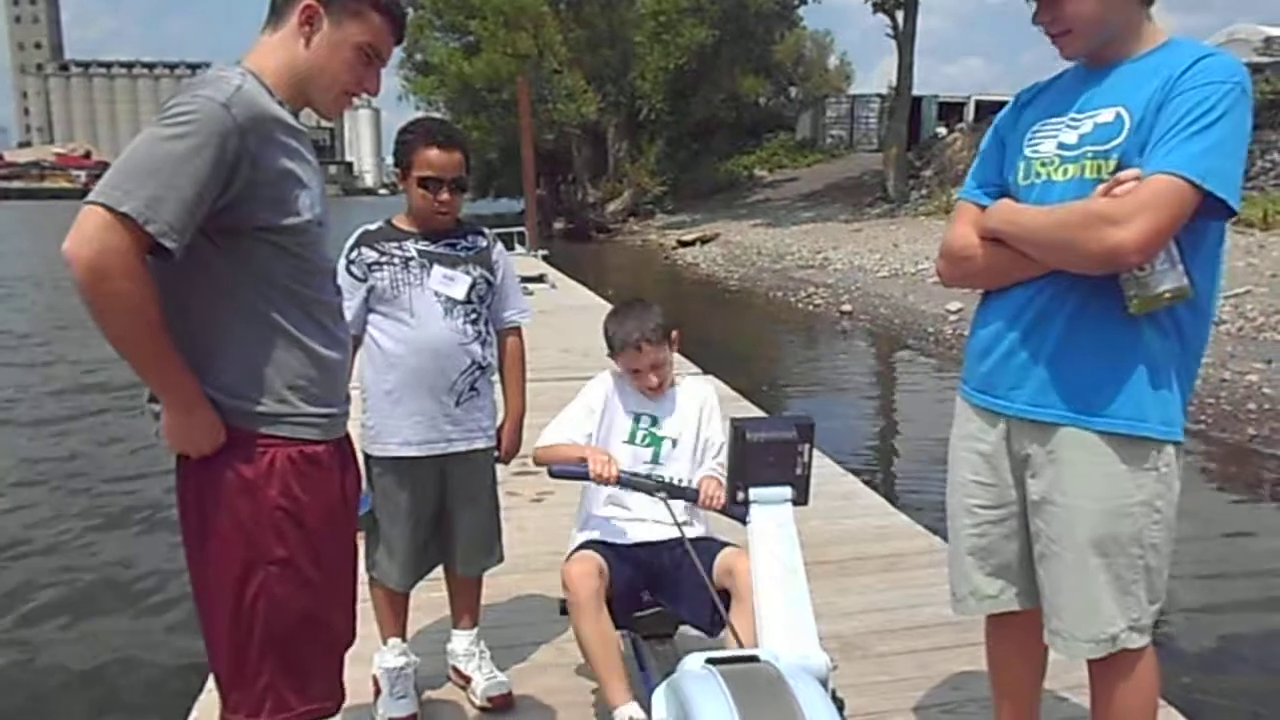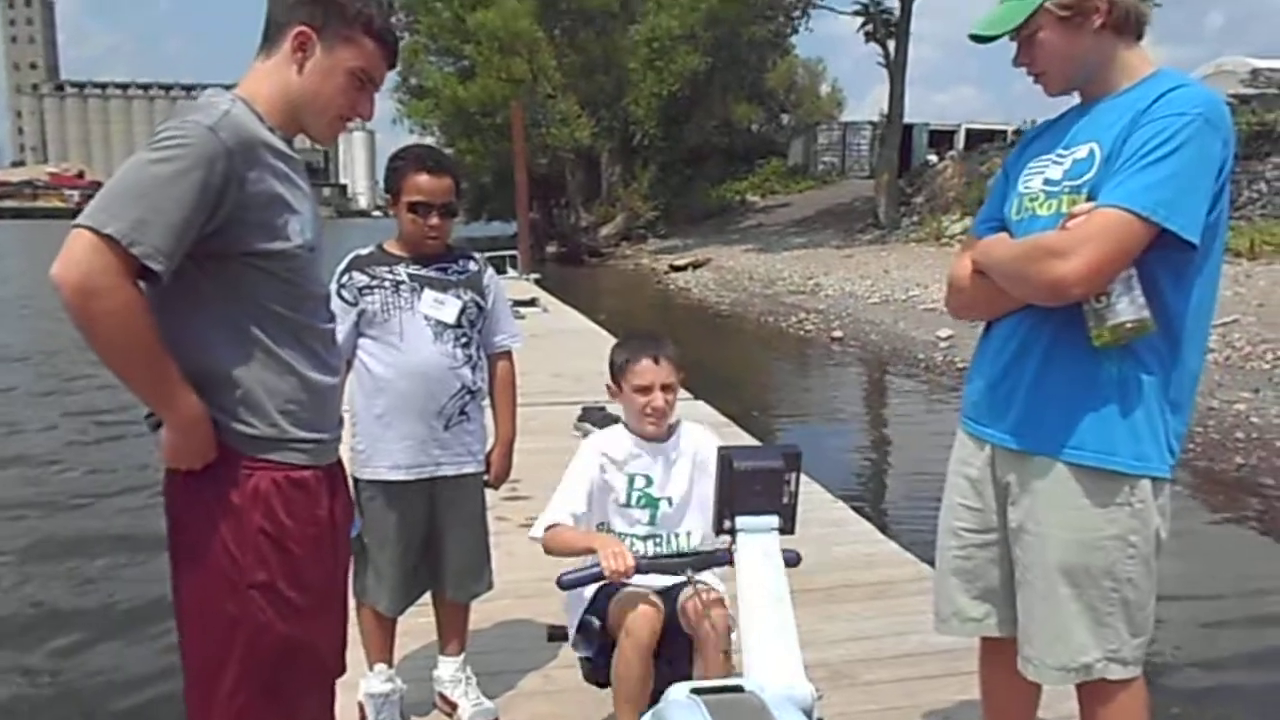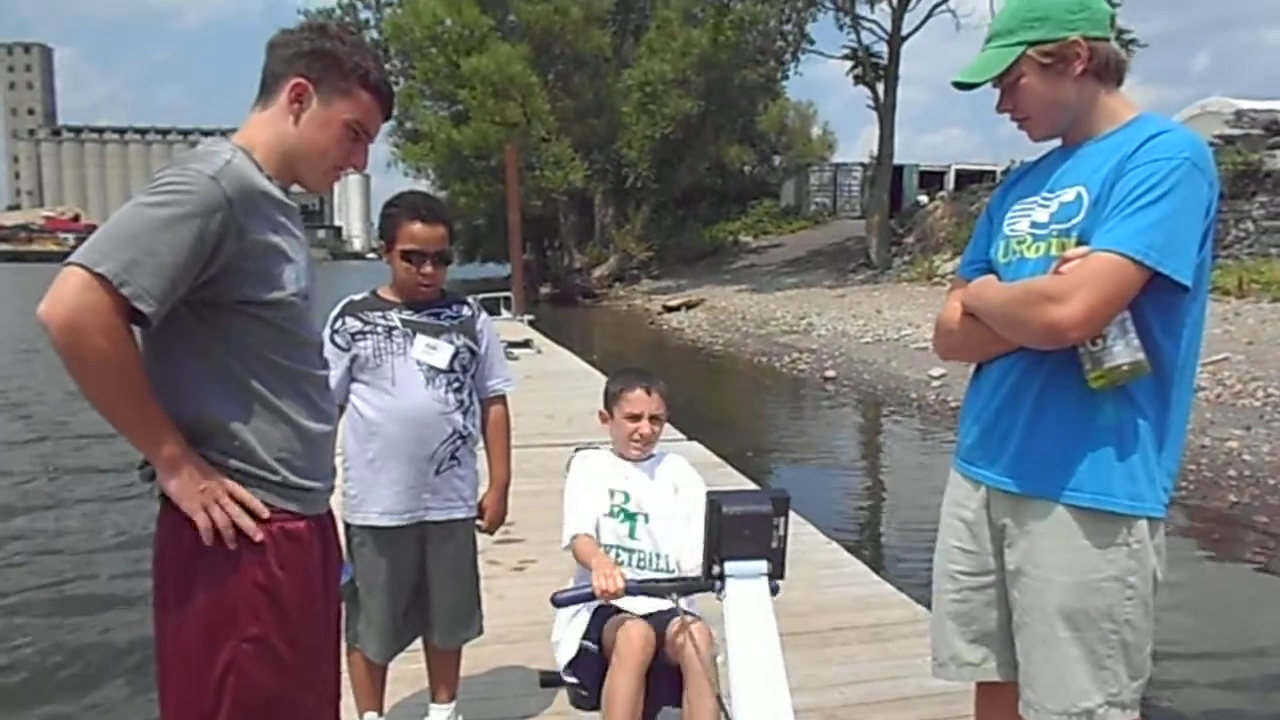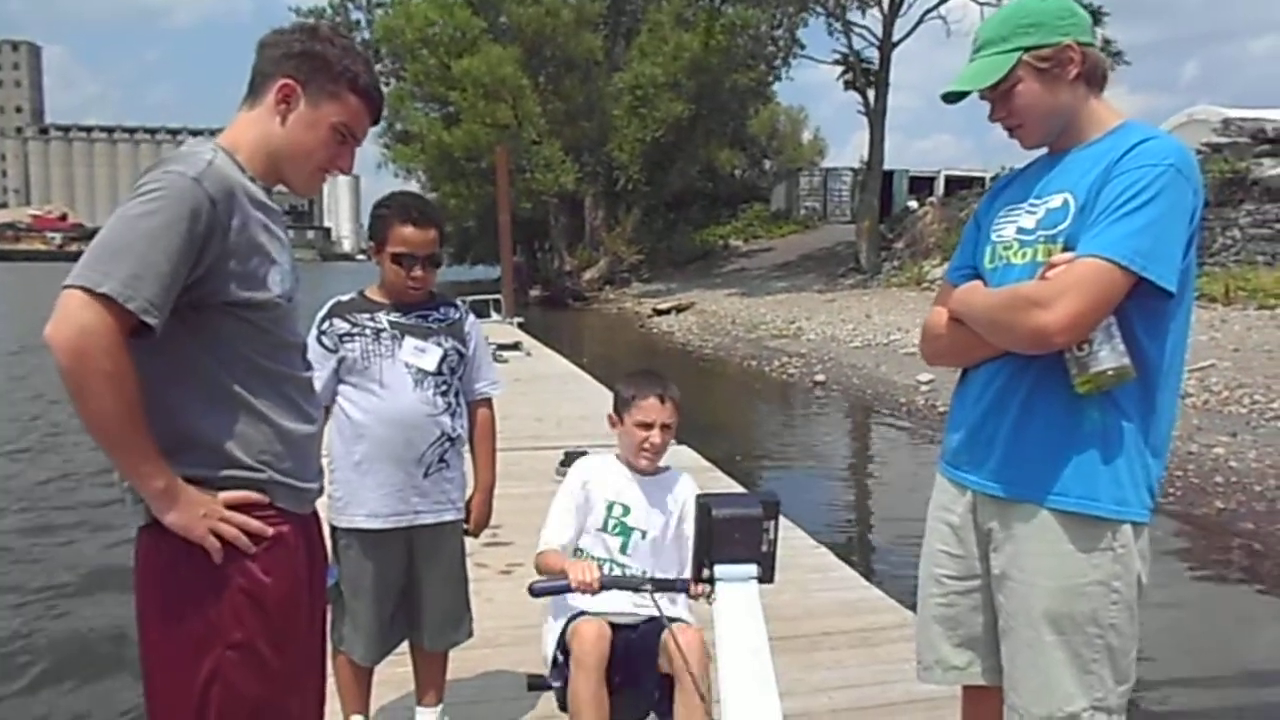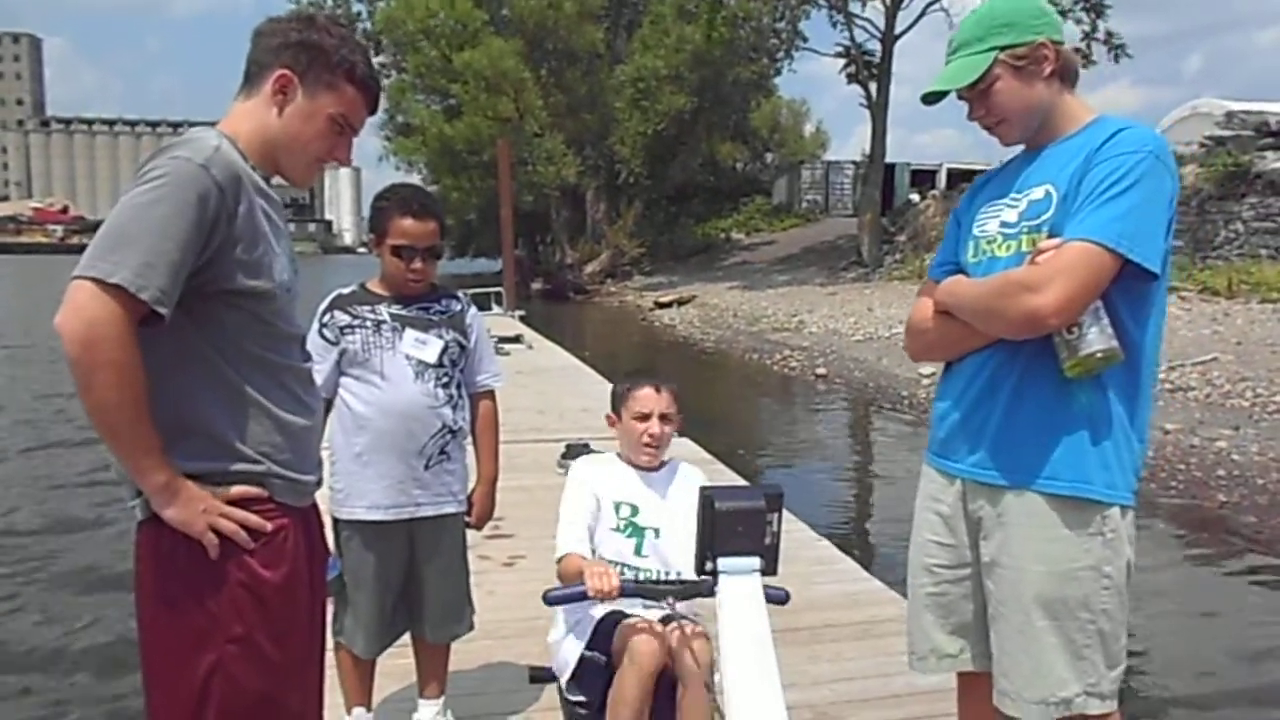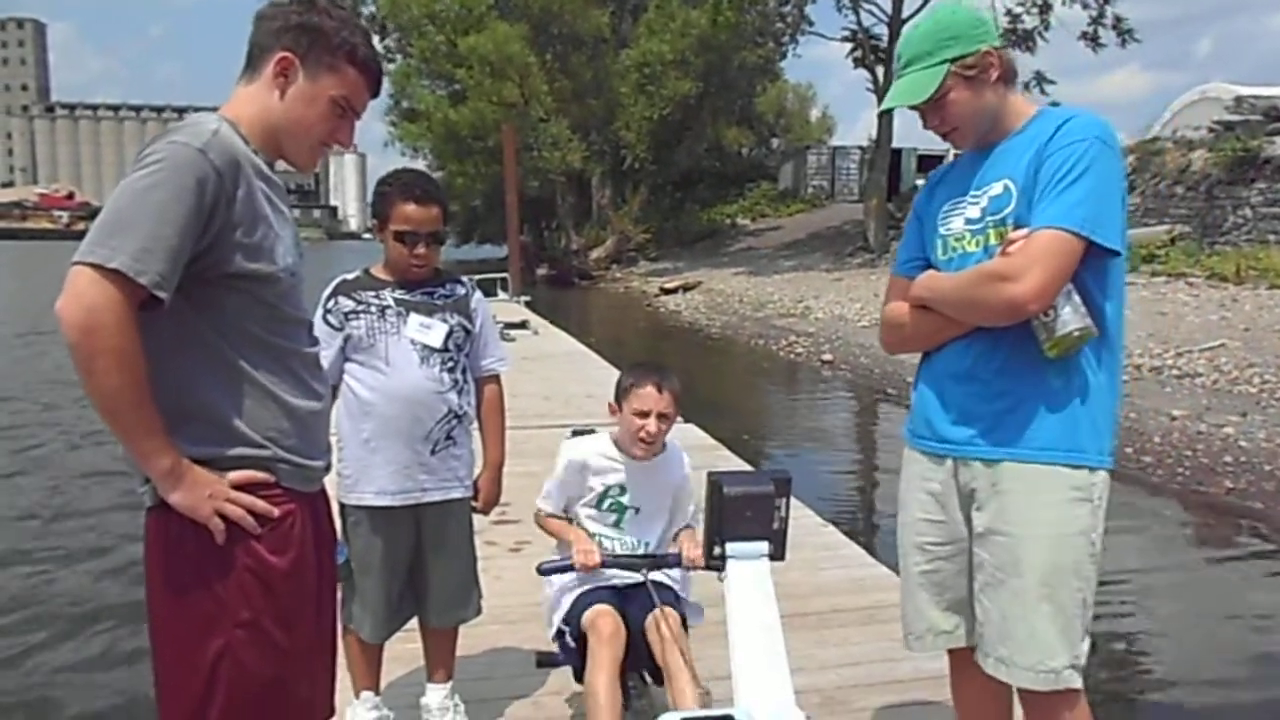
dt=0.7s
person 1, frame 1
left shoulder: (1204, 80)
right shoulder: (1030, 107)
left elbow: (1126, 235)
right elbow: (956, 258)
left wrist: (1011, 219)
right wrist: (1074, 235)
left hip: (1109, 408)
right hip: (993, 393)
left knee: (1114, 632)
right knee: (1008, 602)
person 1, frame 2
left shoulder: (1183, 114)
right shoulder: (1038, 144)
left elbow: (1071, 268)
right elbow: (962, 292)
left wrist: (996, 253)
right wrist: (1040, 265)
left hip: (1096, 442)
right hip: (991, 424)
right knee: (1000, 634)
person 1, frame 3
left shoulder: (1165, 157)
right shoulder: (1021, 186)
left elbow: (1069, 312)
right elbow: (950, 334)
left wrist: (986, 294)
right wrist: (1035, 309)
left hip: (1088, 487)
right hip: (982, 470)
person 1, frame 4
left shoulder: (1152, 164)
right shoulder: (1008, 192)
left elbow: (1055, 317)
right elbow: (936, 339)
left wrist: (972, 300)
right wrist: (1021, 311)
left hip: (1072, 494)
right hip: (967, 476)
person 1, frame 5
left shoulder: (1128, 153)
right shoulder: (988, 190)
left elbow: (1045, 303)
right elbow: (920, 335)
left wrist: (956, 292)
right wrist: (1008, 303)
left hip: (1060, 476)
right hip: (954, 464)
person 1, frame 6
left shoulder: (1076, 141)
right shoulder: (943, 186)
left elbow: (1025, 287)
right elbow: (895, 329)
left wrist: (934, 286)
right wrist: (984, 294)
left hip: (1041, 448)
right hip: (937, 443)
right knee: (966, 649)
person 2, frame 1
left shoulder: (280, 130)
right shoulder: (224, 110)
right elbow: (96, 249)
left wrist: (326, 426)
right wrist: (185, 404)
left hip: (309, 450)
right hip: (259, 459)
person 2, frame 2
left shoulder: (275, 157)
right shoulder: (216, 136)
right elbow: (85, 271)
left wrist: (319, 470)
right wrist: (185, 418)
left hip: (302, 475)
right hip: (250, 483)
person 2, frame 3
left shoulder: (270, 202)
right shoulder: (216, 185)
right elbow: (73, 310)
left wrist: (305, 514)
right wrist: (175, 463)
left hip: (294, 523)
right hip: (242, 536)
person 2, frame 4
left shoulder: (252, 203)
right shoulder: (198, 184)
right elbow: (77, 331)
left wrist: (293, 524)
right wrist: (165, 493)
left hip: (281, 528)
right hip: (230, 542)
person 2, frame 5
left shoulder: (250, 190)
right shoulder: (200, 170)
right elbow: (87, 322)
left wrist: (295, 514)
right wrist: (165, 488)
left hip: (278, 523)
right hip: (227, 536)
person 2, frame 6
left shoulder: (255, 176)
right shoulder: (201, 154)
right elbow: (88, 307)
left wrist: (302, 500)
right wrist: (171, 472)
left hip: (288, 507)
right hip: (238, 518)
person 3, frame 1
left shoulder: (484, 249)
right shoulder: (368, 249)
left elbow: (508, 334)
right elbow: (341, 339)
left wrist: (514, 415)
left hip: (469, 431)
right hip: (395, 435)
left knee: (467, 547)
right knee: (391, 551)
left ankle: (465, 647)
right ankle: (393, 659)
person 3, frame 2
left shoulder: (476, 274)
right shoulder: (359, 274)
left elbow: (499, 359)
left wrist: (505, 440)
left hip: (458, 456)
right hip: (384, 459)
left knee: (456, 572)
right knee: (379, 577)
left ankle: (452, 673)
person 3, frame 3
left shoulder: (469, 319)
right shoulder: (353, 319)
left elbow: (493, 404)
left wrist: (499, 485)
left hip: (450, 500)
right hip: (376, 504)
left knee: (447, 619)
right knee: (370, 625)
person 3, frame 4
left shoulder: (457, 322)
right shoulder: (339, 320)
left elbow: (480, 406)
left wrist: (484, 488)
left hip: (438, 503)
right hip: (362, 506)
left knee: (434, 620)
right knee: (356, 625)
person 3, frame 5
left shoulder: (459, 314)
right shoulder: (341, 313)
left elbow: (482, 398)
left wrist: (486, 480)
left hip: (440, 496)
right hip: (363, 498)
left knee: (436, 613)
right knee: (358, 617)
person 3, frame 6
left shoulder: (463, 298)
right shoulder: (345, 298)
left elbow: (487, 382)
left wrist: (493, 465)
left hip: (446, 481)
right hip: (370, 483)
left knee: (443, 597)
right knee: (365, 602)
person 4, frame 1
left shoulder: (699, 396)
right shoulder: (604, 390)
left elbow: (715, 465)
right elbow: (543, 451)
left wrist: (715, 482)
right wrist: (588, 452)
left hip: (681, 537)
right hip: (610, 535)
left knee: (744, 569)
right knee: (579, 575)
person 4, frame 2
left shoulder: (699, 443)
right shoulder: (601, 449)
right elbow: (551, 535)
right wrist: (600, 542)
left hip: (684, 580)
right hip: (613, 584)
left knee: (711, 609)
right knee: (643, 613)
person 4, frame 3
left shoulder: (678, 470)
right shoulder: (588, 465)
right elbow: (580, 537)
right wrist: (600, 563)
left hip: (667, 606)
right hip: (602, 607)
left knee: (696, 638)
right knee: (635, 638)
person 4, frame 4
left shoulder: (682, 488)
right shoulder: (589, 473)
left elbow: (696, 564)
right elbow: (545, 557)
right wrist: (572, 564)
left hip: (656, 617)
right hip: (586, 611)
left knee: (689, 643)
right knee: (591, 636)
person 4, frame 5
left shoulder: (691, 482)
right shoulder: (589, 473)
right elbow: (566, 565)
right wrist: (590, 567)
left hip: (668, 615)
right hip: (597, 617)
left knee: (694, 644)
right knee: (646, 641)
person 4, frame 6
left shoulder: (675, 463)
right shoulder: (581, 455)
left elbow: (684, 522)
right elbow: (544, 514)
left wrist: (688, 538)
right wrist: (576, 536)
left hip: (652, 577)
right hip: (587, 579)
left knee: (668, 627)
right knee: (606, 628)
